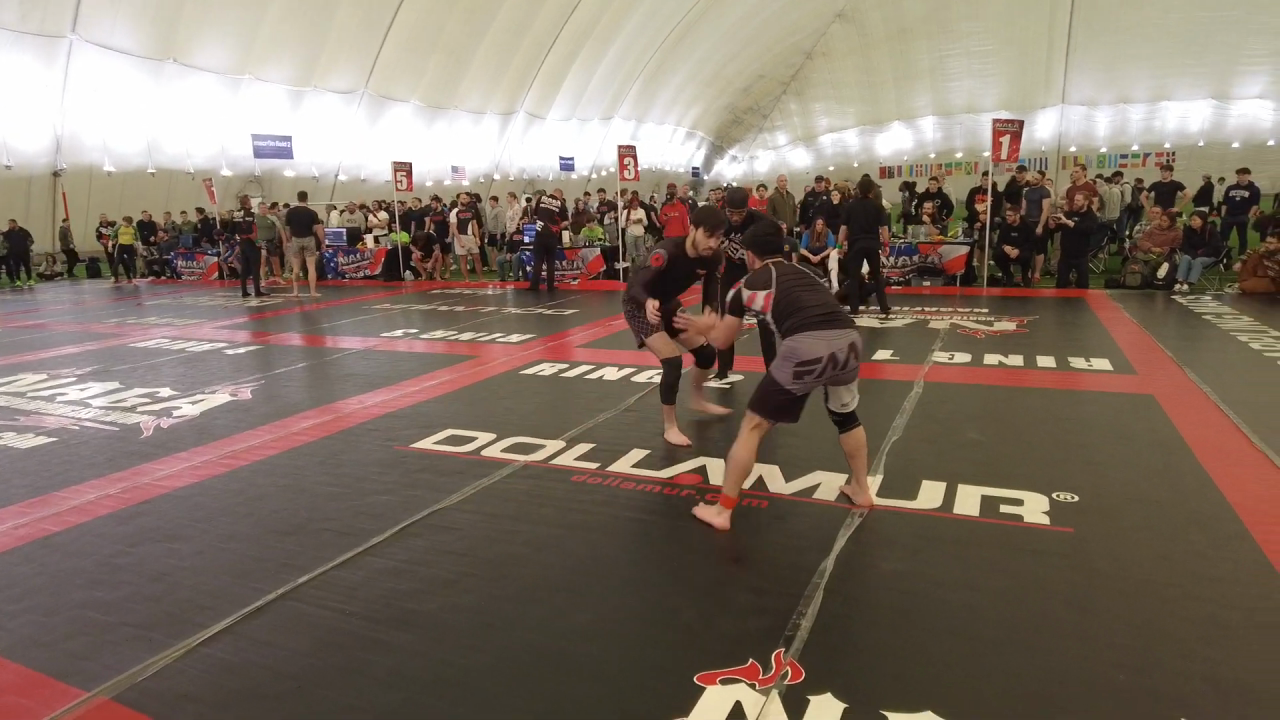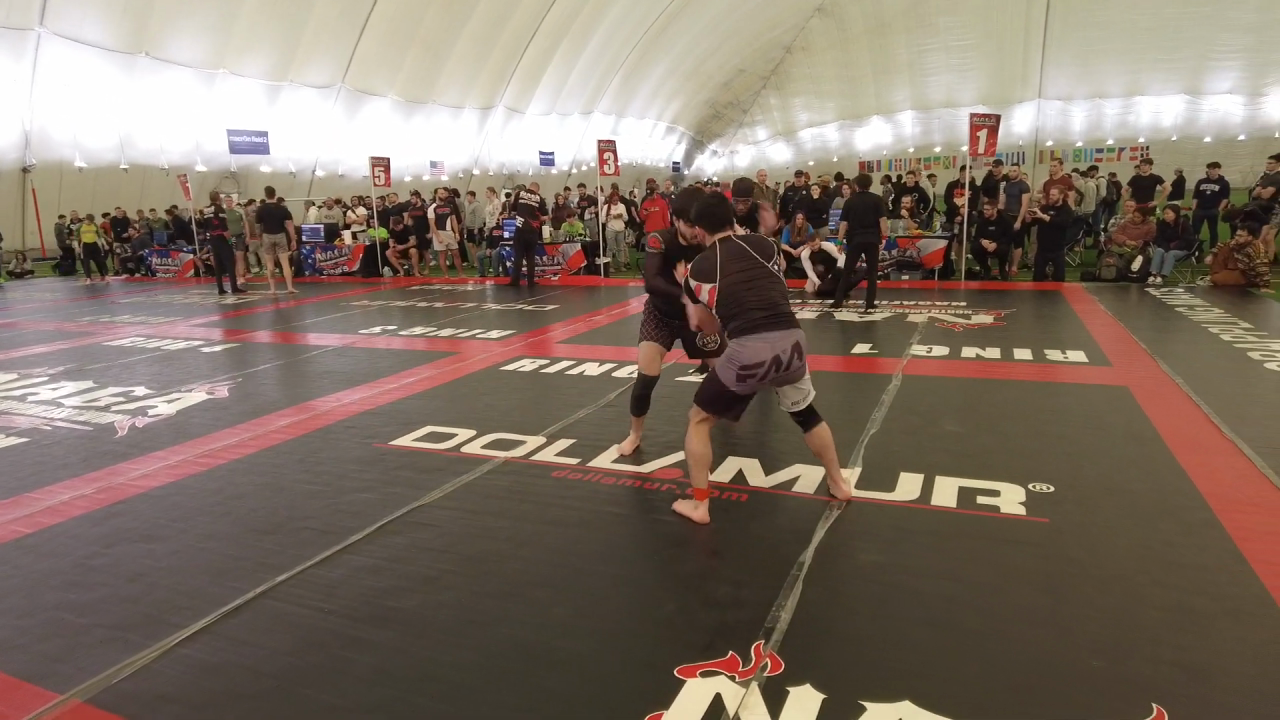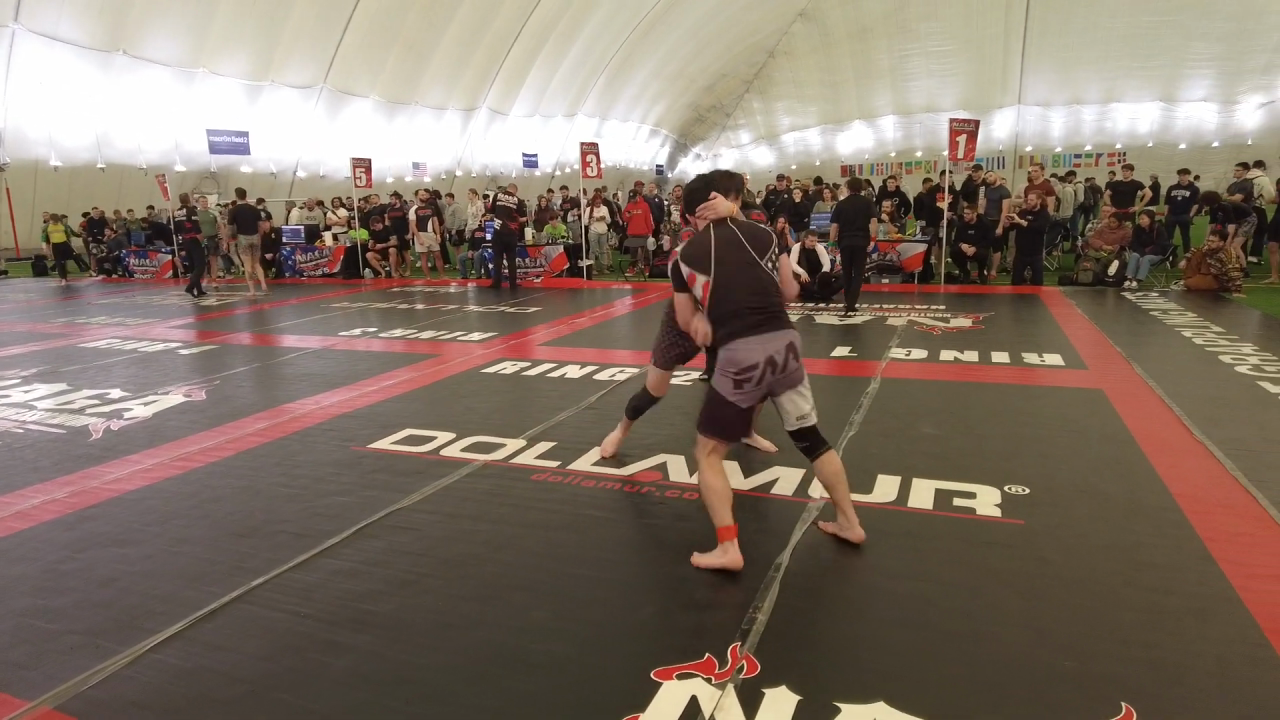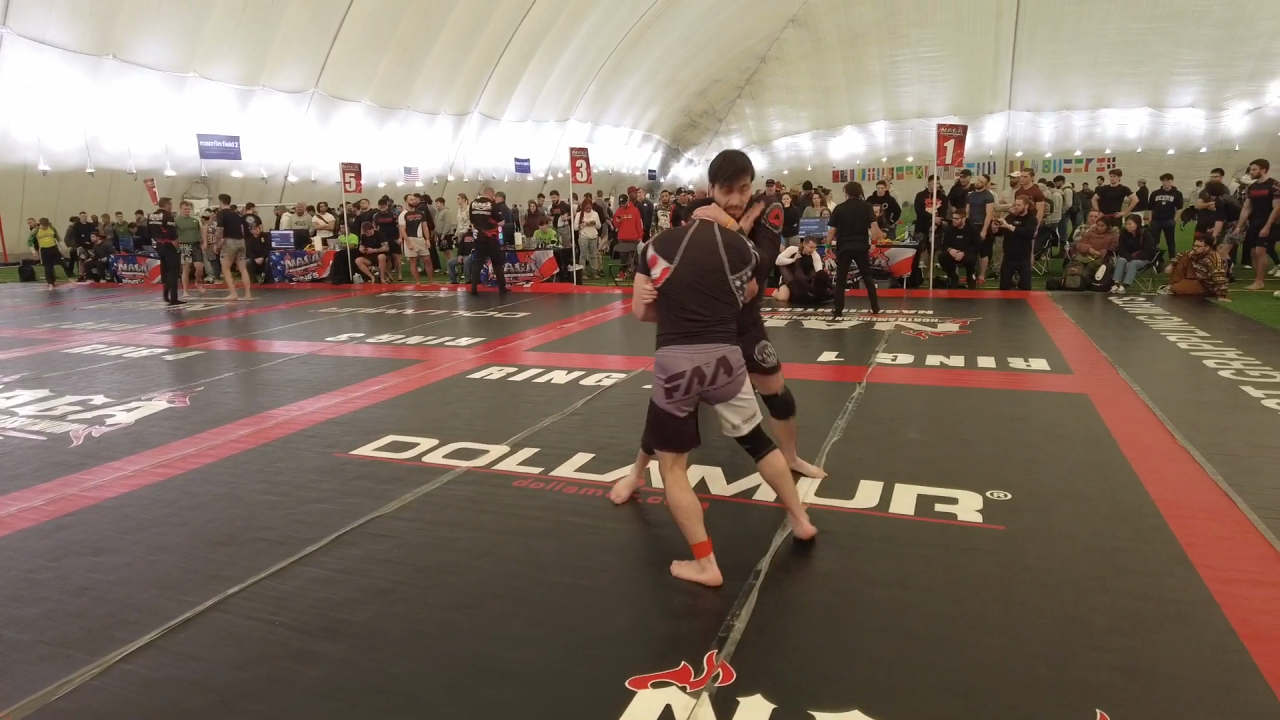
dt=0.4s
person 1, frame 1
left shoulder: (745, 286)
right shoulder: (803, 273)
left elbow: (721, 340)
left wrist: (702, 326)
left hip: (805, 348)
right hip: (848, 340)
left knee: (752, 427)
right knee: (845, 414)
left ankle: (723, 510)
right ankle: (861, 488)
person 1, frame 2
left shoulder: (697, 269)
right shoulder: (764, 245)
left elbow: (707, 327)
left wrist: (690, 303)
left hip: (747, 350)
right hip: (790, 340)
left knee: (699, 419)
right knee: (806, 414)
left ankle: (699, 504)
right ankle: (838, 483)
person 1, frame 3
left shoulder: (686, 256)
right shoulder: (759, 234)
left elbow: (687, 324)
left hip: (741, 356)
right hip: (783, 344)
left knee: (709, 451)
right knee: (810, 438)
left ankle: (728, 548)
right ankle: (849, 522)
person 1, frame 4
left shoulder: (658, 244)
right shoulder: (742, 247)
left elbow: (641, 312)
left hip: (674, 361)
right hip: (724, 357)
left knee: (672, 465)
right knee: (757, 440)
left ankle: (705, 564)
right ankle: (800, 520)
person 2, frame 1
left shoulder: (712, 259)
right shoulder: (667, 251)
left elbow: (710, 296)
right elbow: (636, 287)
left wrist: (711, 310)
right wrist: (648, 303)
left hip: (667, 304)
right hip: (641, 307)
left knee: (707, 353)
right knee: (673, 361)
left ankle: (698, 399)
right ankle: (670, 426)
person 2, frame 2
right shoulder: (659, 240)
right elbow: (651, 282)
right wrist: (684, 295)
right hip: (660, 314)
right knee: (646, 378)
right ankle: (635, 434)
person 2, frame 3
right shoulder: (691, 235)
right elbow: (676, 269)
left wrist: (731, 211)
right knee: (654, 391)
left ankle: (746, 431)
right ankle: (621, 430)
person 2, frame 4
left shoulder: (768, 211)
right shoulder: (696, 226)
left elbow: (763, 262)
left wrist: (729, 226)
left hip: (747, 323)
right hip: (703, 328)
left knee: (778, 394)
right knee: (673, 404)
left ankle: (790, 456)
right ankle: (637, 470)
